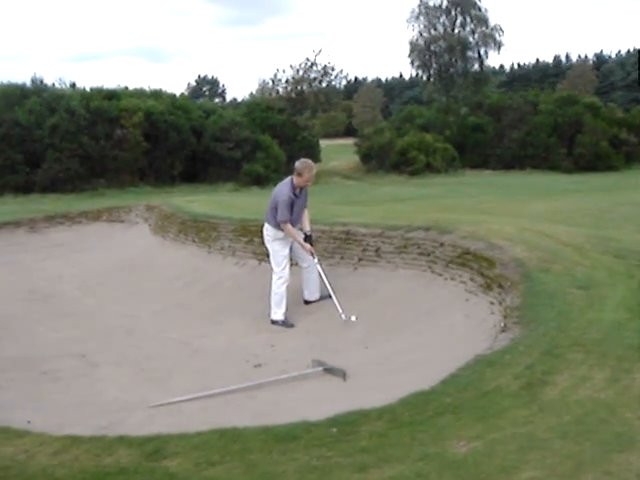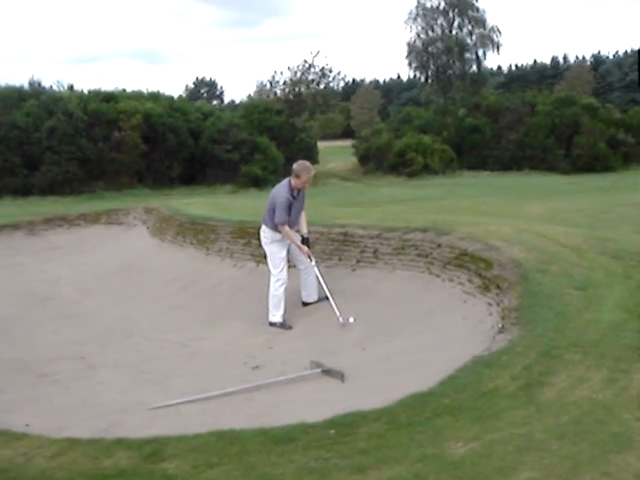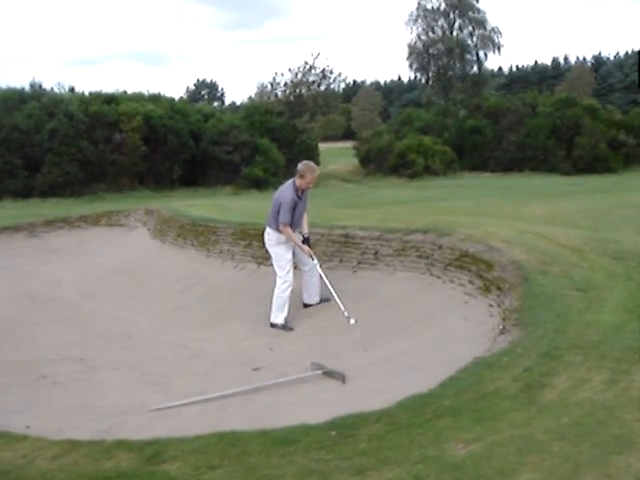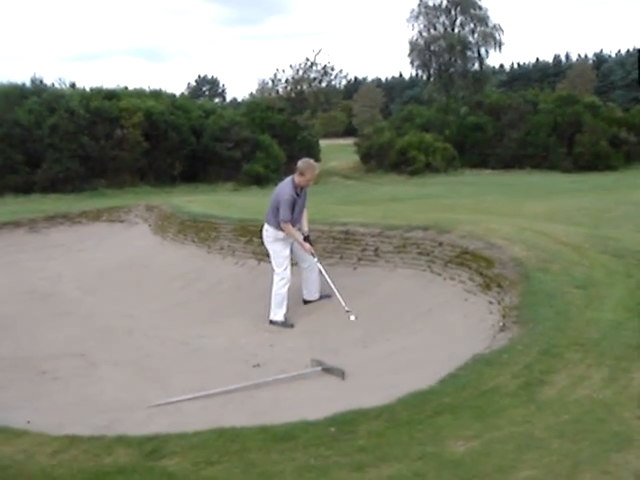
dt=0.3s
person 1, frame 1
left shoulder: (302, 186)
right shoulder: (284, 194)
left elbow: (304, 209)
right elbow: (284, 225)
left wrist: (307, 233)
right wrist: (302, 243)
left hip: (292, 229)
right hip: (276, 233)
left knee: (309, 262)
right knee: (282, 275)
left ankle: (311, 296)
right ankle: (277, 316)
person 1, frame 2
left shoulder: (300, 189)
right shoulder: (282, 196)
left elbow: (301, 211)
right elbow: (281, 226)
left wrist: (305, 235)
right wrist: (299, 245)
left hip: (289, 231)
right hip: (273, 236)
left knee: (307, 263)
right knee: (279, 276)
left ankle: (310, 297)
right ankle: (275, 318)
person 1, frame 3
left shoulder: (303, 189)
right shoulder: (287, 196)
left elbow: (303, 212)
right elbow: (283, 227)
left wrist: (306, 235)
right wrist: (300, 246)
left hip: (292, 234)
right hip: (277, 237)
left knee: (310, 265)
right knee: (286, 278)
left ankle: (311, 299)
right ankle: (277, 319)
person 1, frame 4
left shoulder: (302, 186)
right shoulder: (286, 193)
left elbow: (303, 209)
right elbow: (284, 225)
left wrist: (305, 233)
right wrist: (302, 243)
left hip: (292, 230)
right hip: (276, 234)
left knee: (310, 262)
right knee: (283, 275)
left ankle: (311, 295)
right ankle: (277, 316)
